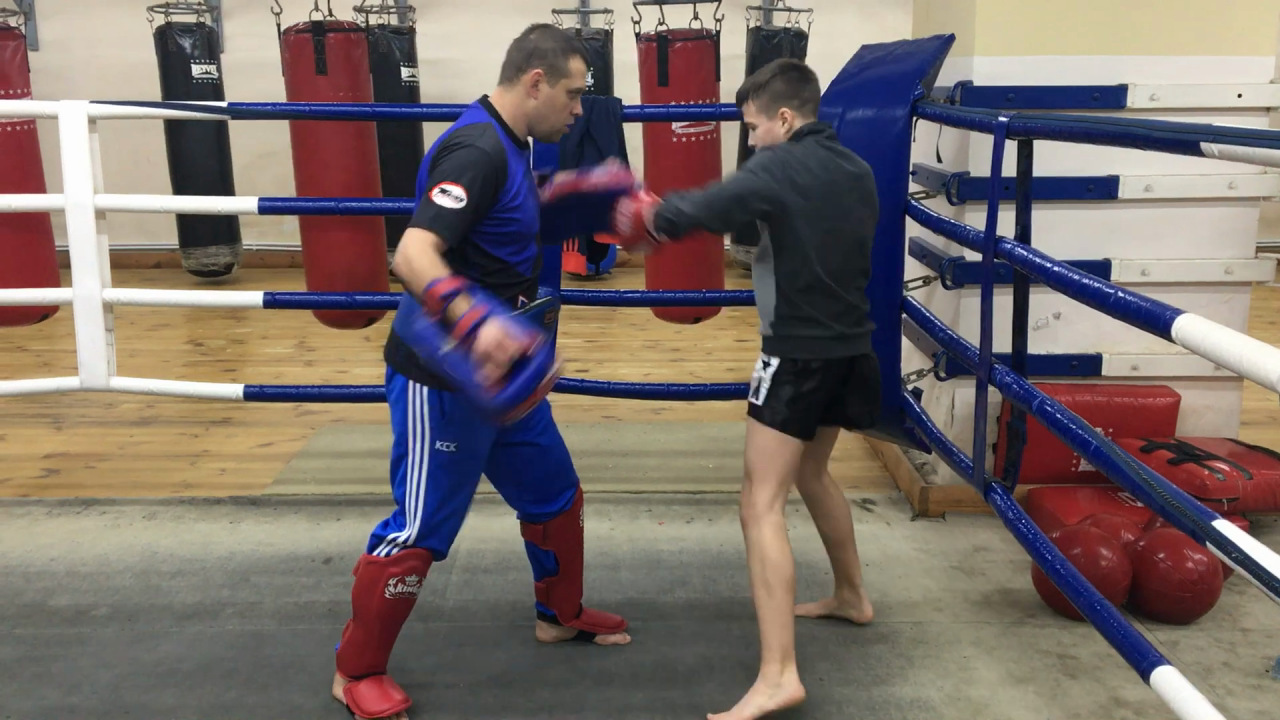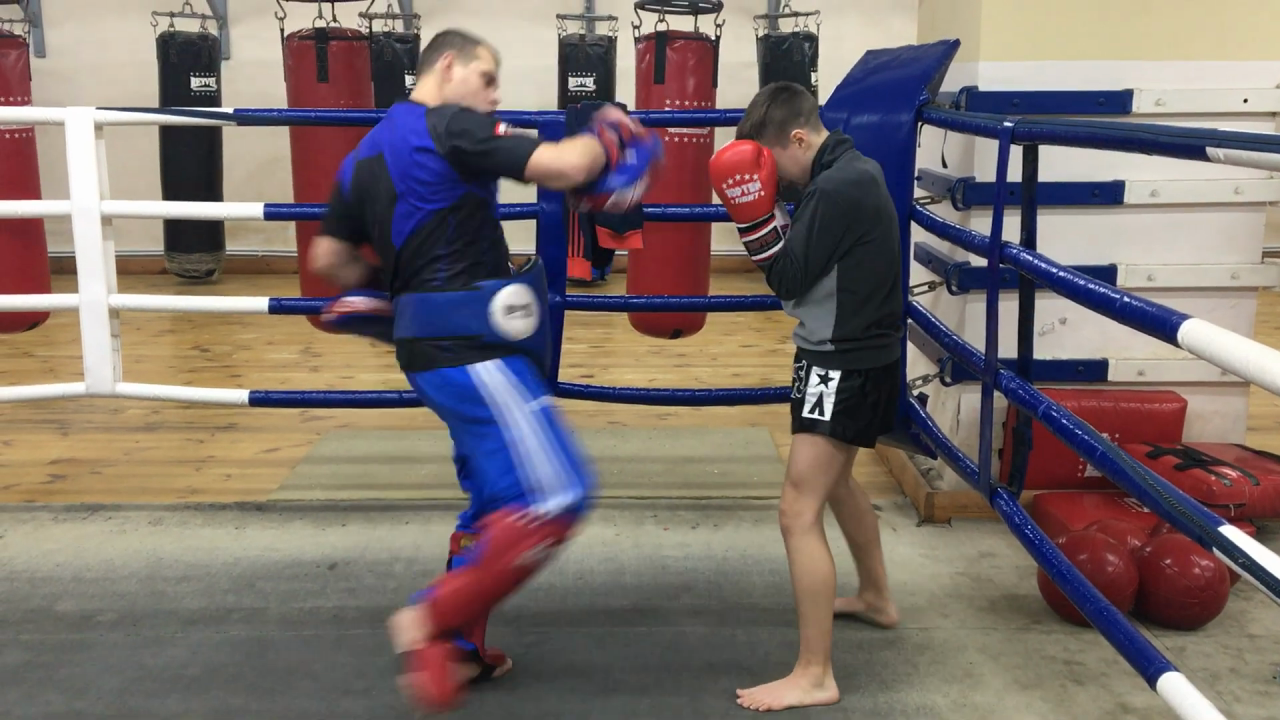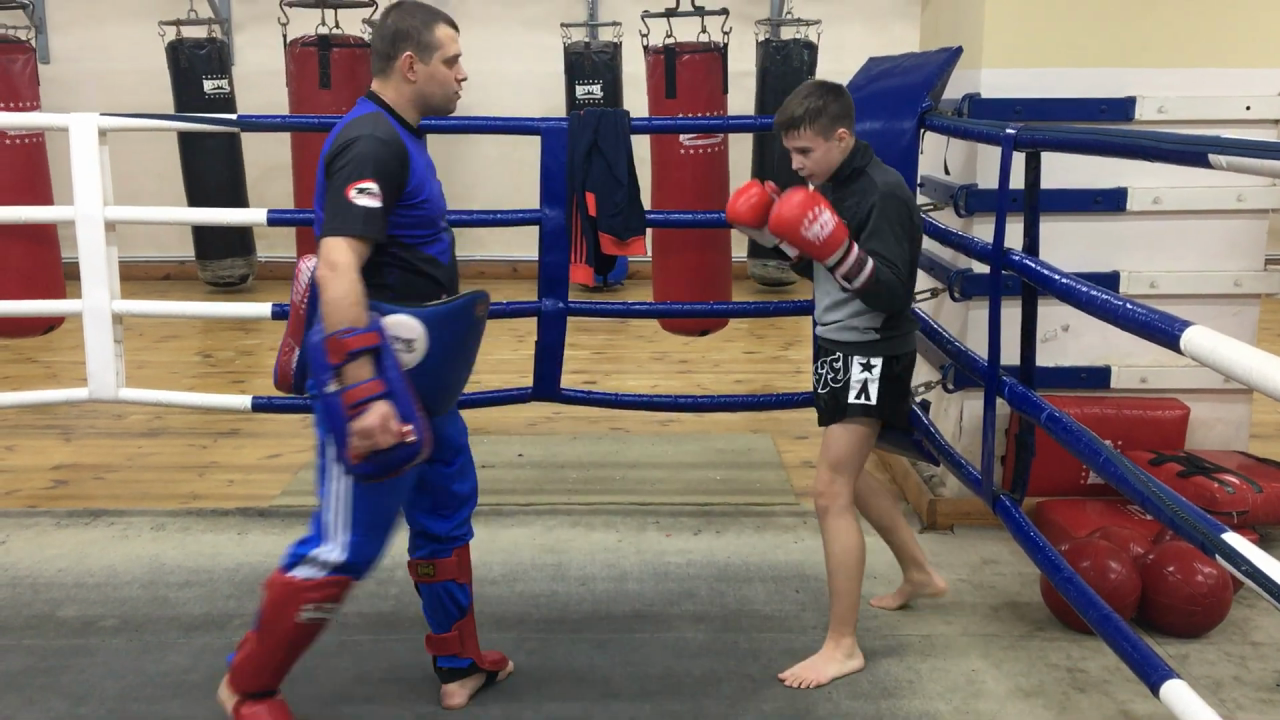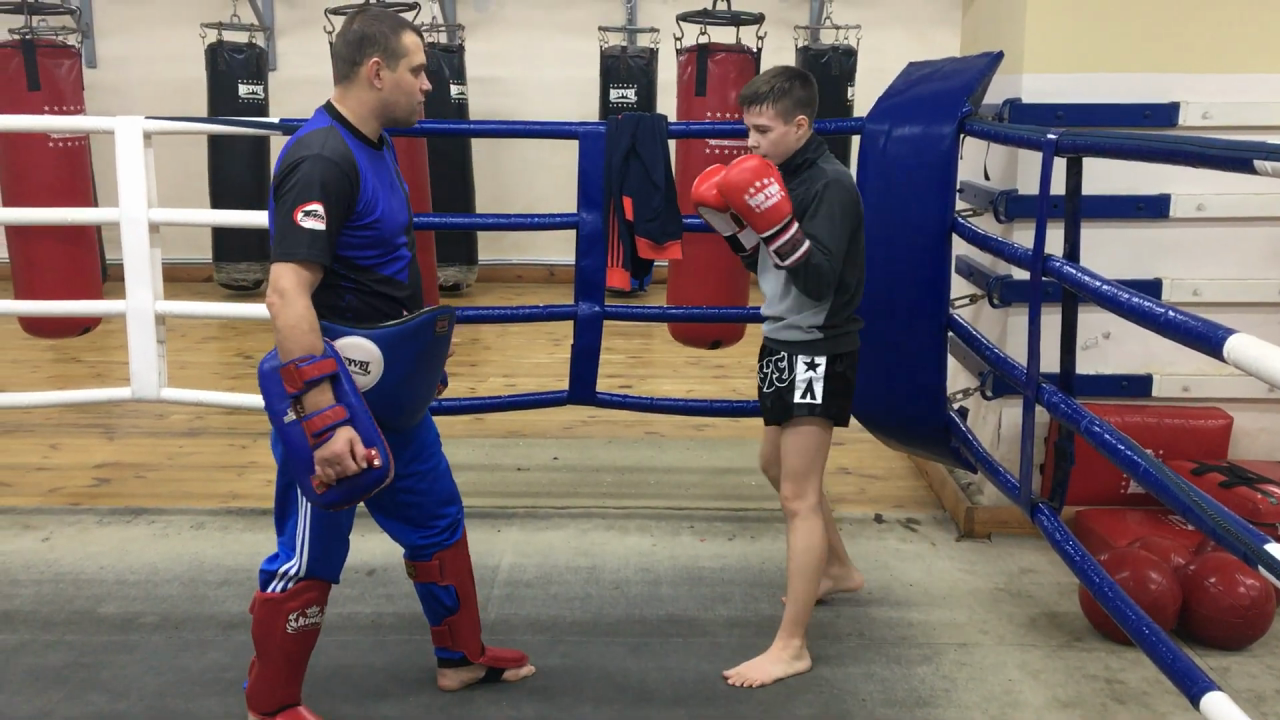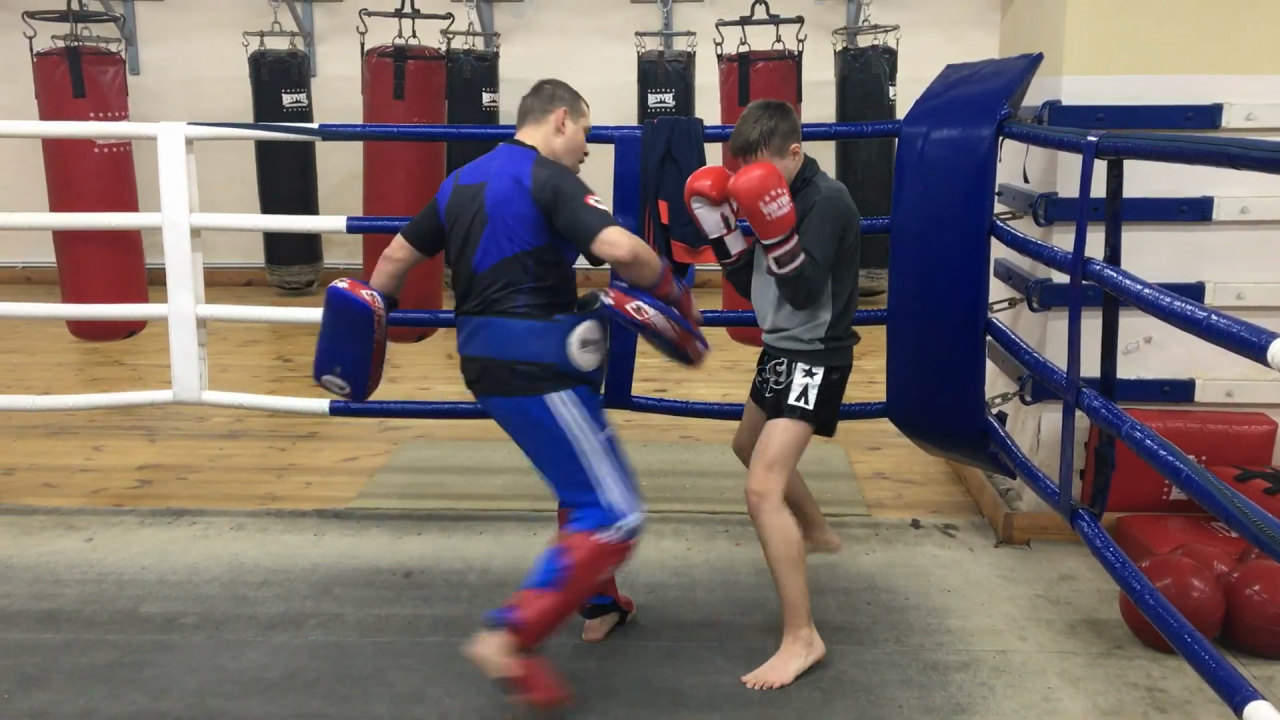
dt=1s
person 1, frame 1
left shoulder: (504, 143)
right shoulder: (476, 151)
right elbow: (414, 257)
right wrist: (478, 323)
left hip: (492, 369)
right hip: (445, 371)
left knee: (552, 490)
right knee: (422, 526)
left ankle: (561, 614)
person 1, frame 2
left shoulder: (366, 153)
right shoulder: (447, 126)
left elbow: (329, 256)
right elbow: (561, 168)
right wrist: (612, 130)
left hip: (434, 347)
right hip: (473, 343)
left knee: (499, 494)
right knee: (552, 498)
left ankle: (458, 648)
right ankle: (429, 627)
person 1, frame 3
left shoulder: (396, 132)
right shoulder: (372, 141)
right elbow: (338, 270)
right wrist: (365, 393)
right hip: (376, 371)
left knee: (446, 511)
right knee: (346, 546)
person 1, frame 4
left shoulder: (373, 145)
right shoulder: (322, 160)
right elbow: (288, 296)
right wrist: (326, 421)
right hip: (334, 391)
left knee: (436, 519)
right knee: (309, 557)
left ankle: (461, 655)
person 1, frame 5
left shoulder: (463, 180)
right shoulder: (547, 178)
left elbow: (398, 257)
right elbow: (624, 253)
right wrist: (677, 295)
left hip: (490, 371)
right hip: (540, 369)
left knee: (587, 489)
right knee: (612, 514)
left ankle: (598, 606)
right ankle: (512, 637)
person 2, frame 1
left shoulder: (782, 167)
right shoulder: (858, 172)
left elbow: (704, 209)
left wrist: (639, 213)
left hip: (800, 356)
right hip: (851, 350)
left knee: (760, 505)
right knee: (810, 473)
right ankle: (852, 595)
person 2, frame 2
left shoulder: (836, 189)
right shoulder: (853, 170)
left elbow: (792, 280)
right elbow: (814, 258)
left wrist: (753, 212)
right wrist: (764, 208)
left hip: (844, 366)
right hip: (862, 355)
left knee: (799, 512)
right knee: (835, 481)
left ankle: (814, 676)
right ankle: (874, 597)
person 2, frame 3
left shoulder: (883, 193)
right shoulder: (833, 187)
left elbow: (885, 292)
left wrist: (833, 242)
right wrist: (776, 236)
left hip: (872, 356)
right hip: (840, 349)
left knee: (832, 493)
right knee: (850, 479)
left ankle: (842, 645)
right ankle: (919, 574)
person 2, frame 4
left shoulder: (831, 183)
right shoulder: (786, 177)
left elbow: (817, 279)
left wrist: (773, 218)
right wrist: (732, 224)
left hip: (818, 353)
right hip: (786, 346)
left knee: (798, 497)
right knee: (778, 468)
left ankle: (791, 646)
right ankle: (838, 569)
person 2, frame 5
left shoulder: (827, 199)
right shoulder: (766, 201)
left elbow: (804, 292)
right elbow: (749, 283)
left wrist: (775, 227)
right wrist: (716, 222)
left hip: (813, 359)
right hip: (778, 351)
left knee: (762, 491)
right knee: (749, 448)
left ankle: (801, 638)
right ankle: (816, 530)
